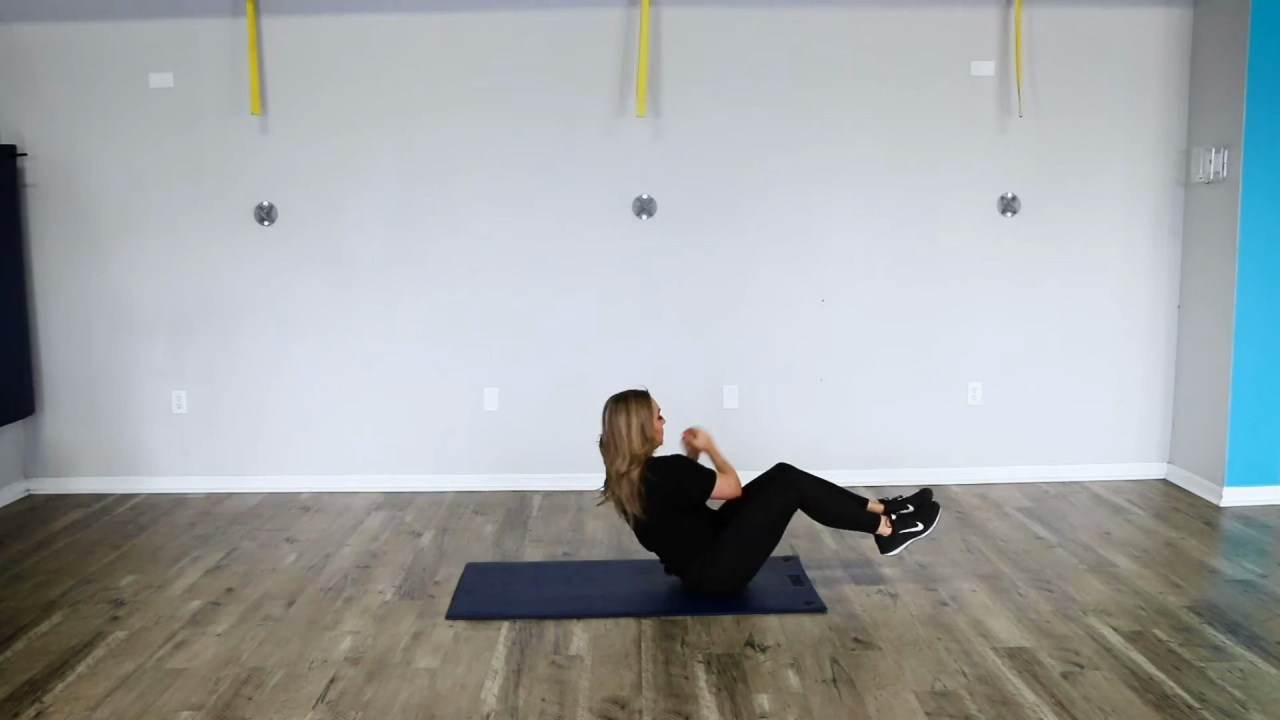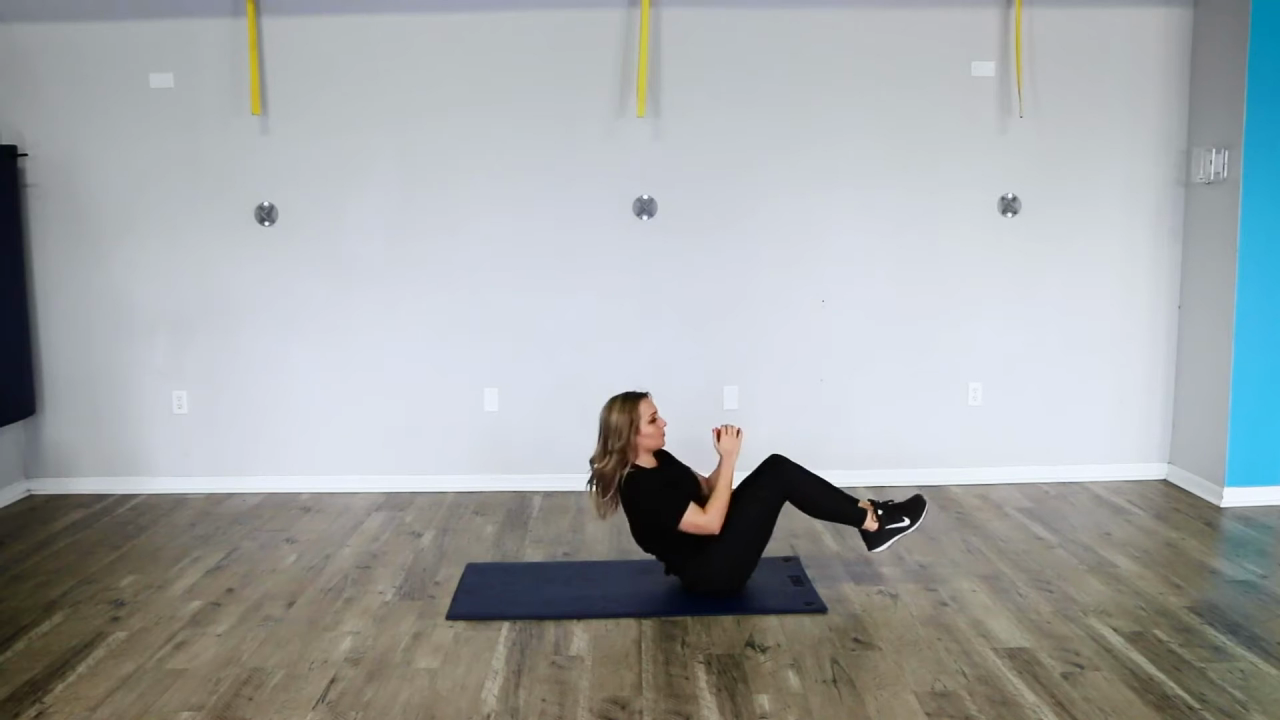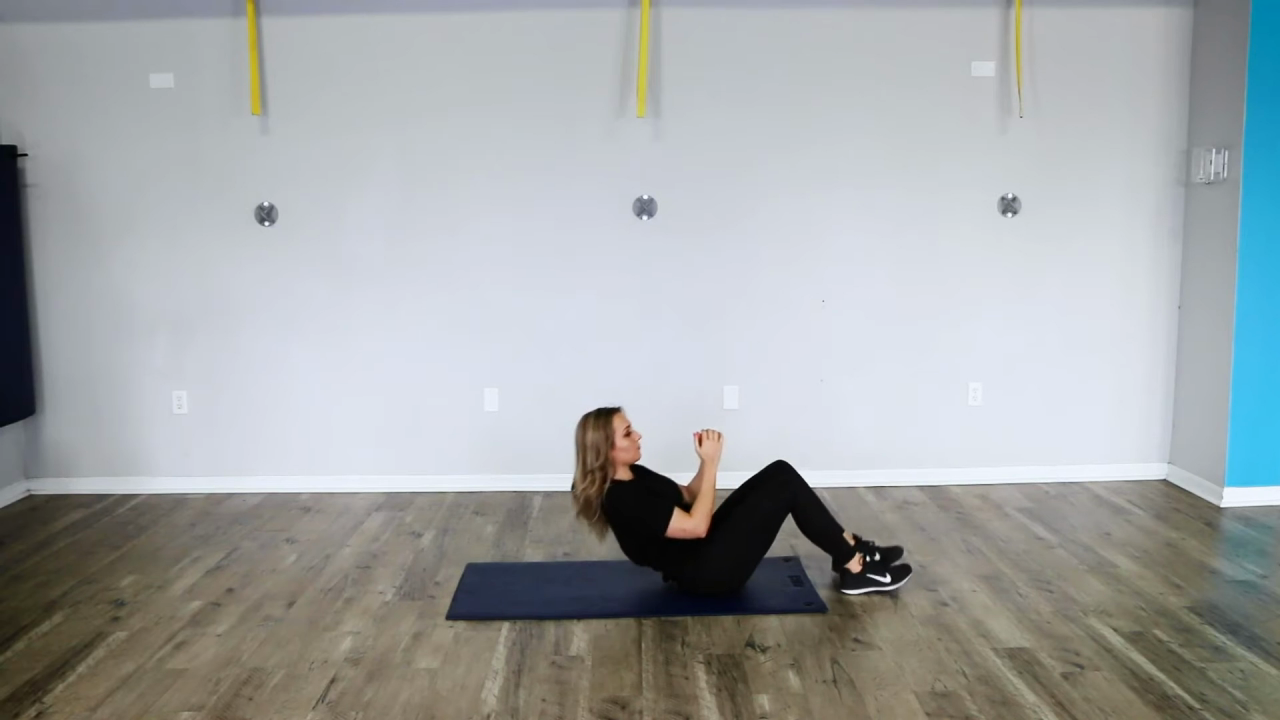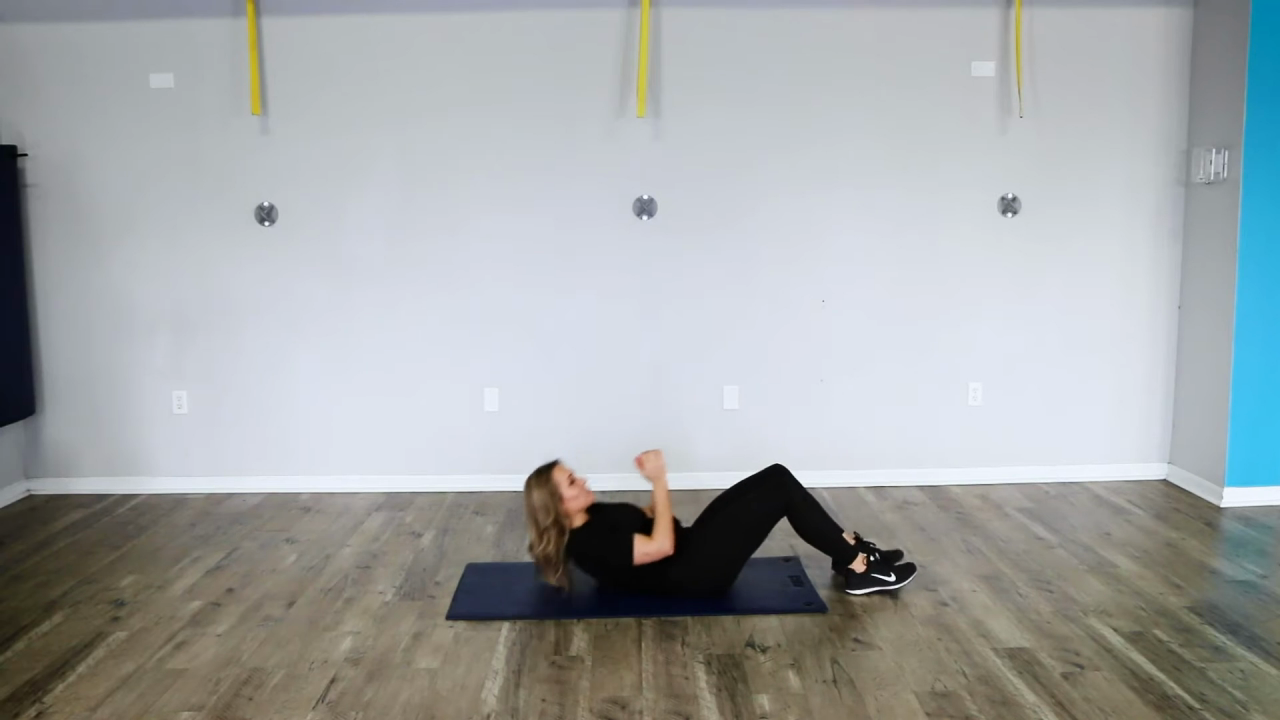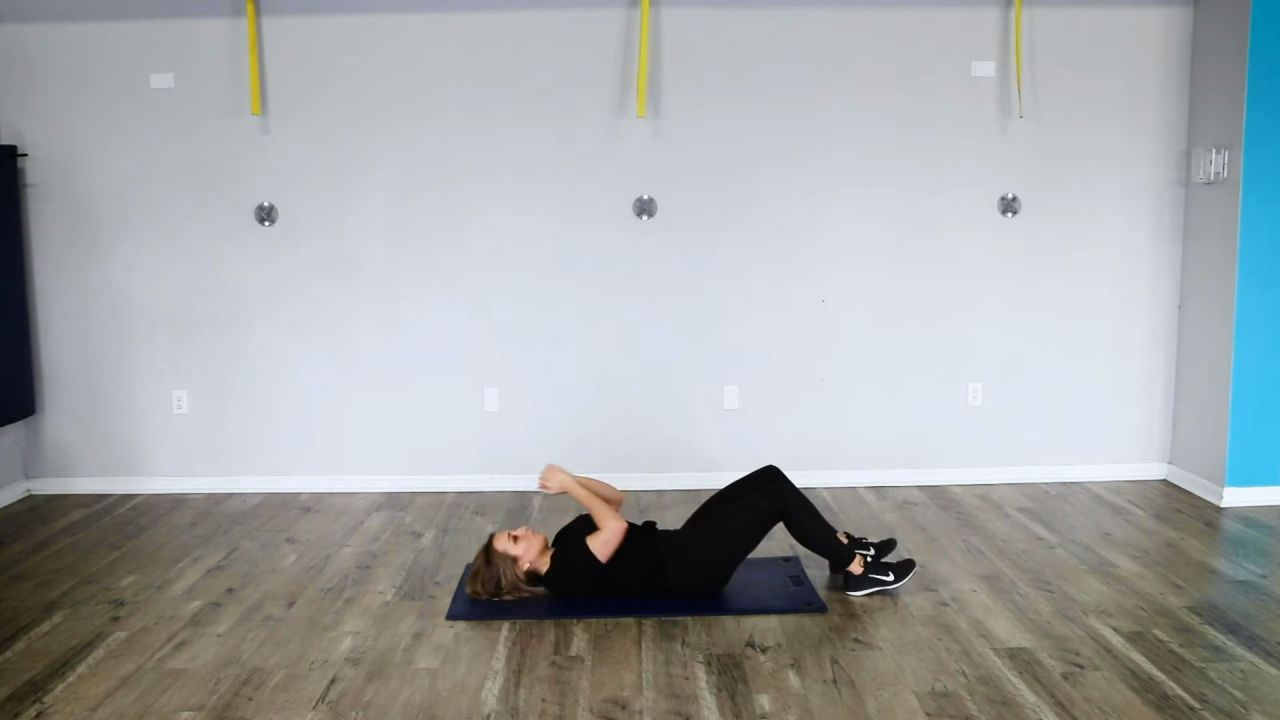
dt=0.4s
person 1, frame 1
left shoulder: (628, 473)
right shoulder: (665, 472)
right elbow: (732, 486)
left wrist: (691, 455)
right wrist: (709, 450)
left hip: (710, 544)
right hip: (712, 571)
left knee: (783, 475)
right knee: (791, 488)
left ankle: (881, 510)
right ankle: (888, 530)
person 1, frame 2
left shoulder: (658, 460)
right shoulder: (641, 488)
left elbow: (706, 490)
right elbow: (710, 523)
left wrist: (724, 456)
right wrist: (730, 459)
left hip: (713, 548)
right hip: (710, 571)
left knee: (776, 466)
right knee: (781, 478)
left ankle: (870, 511)
right ankle: (874, 526)
person 1, frame 3
left shoulder: (632, 476)
right shoulder: (623, 500)
left elbow: (688, 497)
right elbow: (697, 525)
left wrist: (705, 461)
right wrist: (711, 462)
left hip: (709, 549)
right hip: (709, 571)
left knee: (780, 472)
right knee: (788, 488)
left ankle: (850, 547)
right ankle: (855, 571)
person 1, frame 4
left shoulder: (591, 517)
right shoulder: (589, 543)
right elbow: (663, 546)
left wrist: (654, 480)
right wrist: (659, 480)
left hip: (693, 548)
right hip: (697, 570)
left knee: (777, 476)
right knee: (783, 492)
left ankle: (851, 548)
right ankle: (860, 571)
person 1, frame 5
left shoulder: (564, 543)
right shoulder: (567, 575)
left elbow: (615, 500)
right elbow: (615, 527)
left wrist: (571, 481)
right wrist: (569, 486)
left hip: (679, 547)
right hip: (690, 570)
left knee: (770, 478)
right knee: (779, 497)
left ankle: (846, 548)
right ankle: (859, 571)
